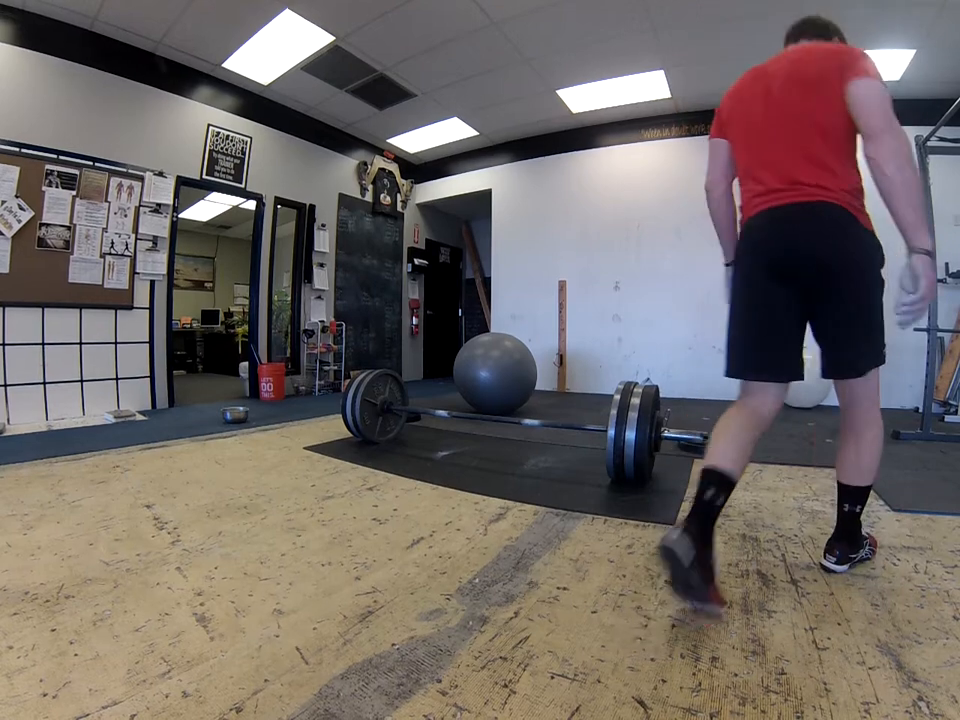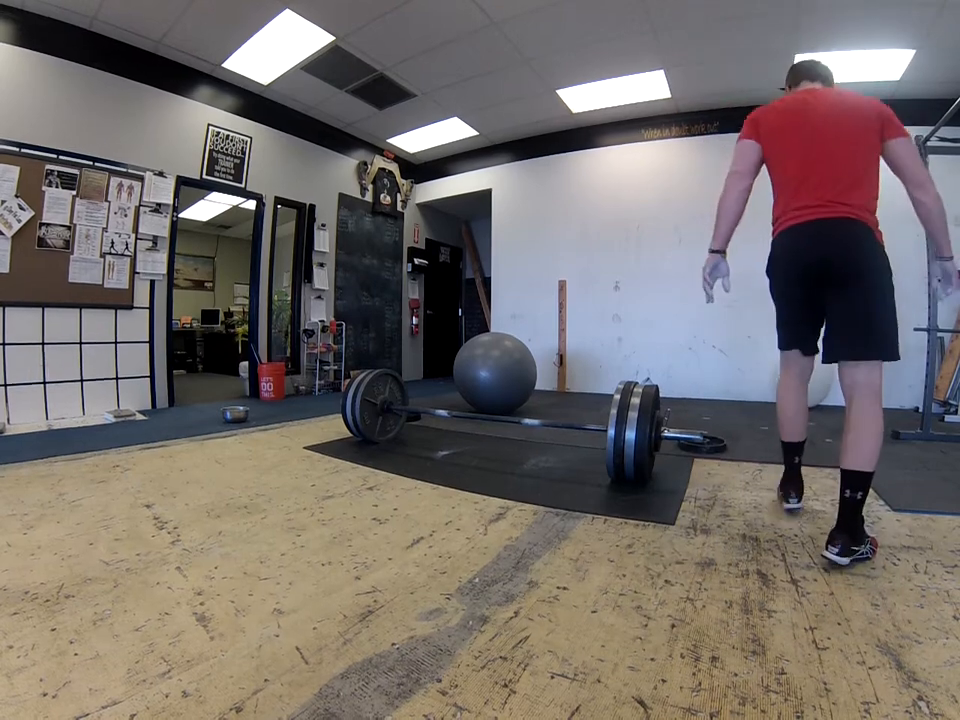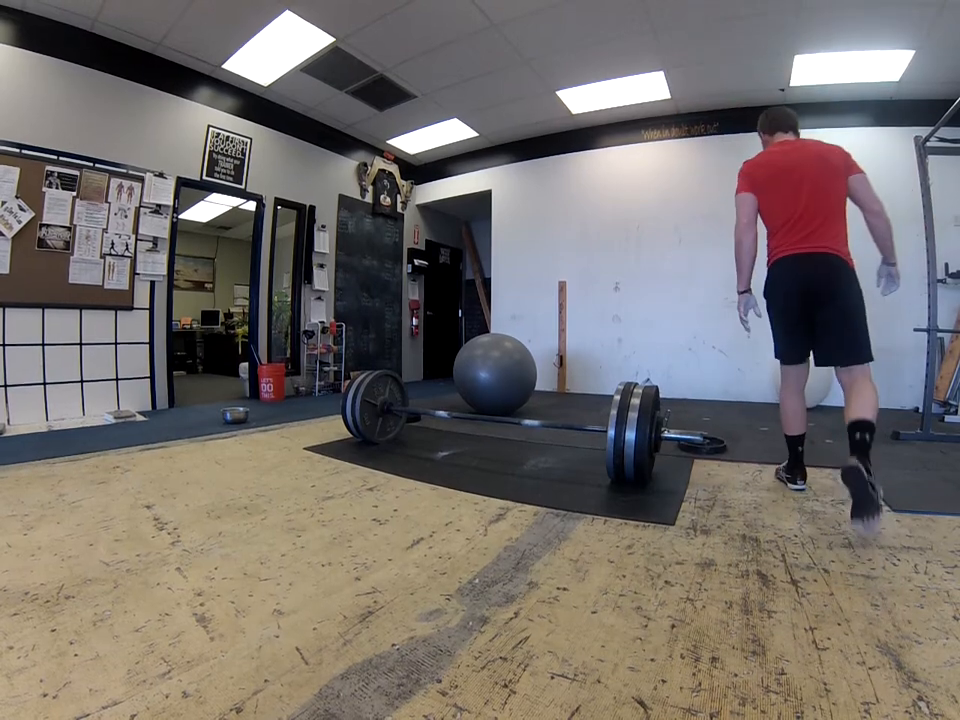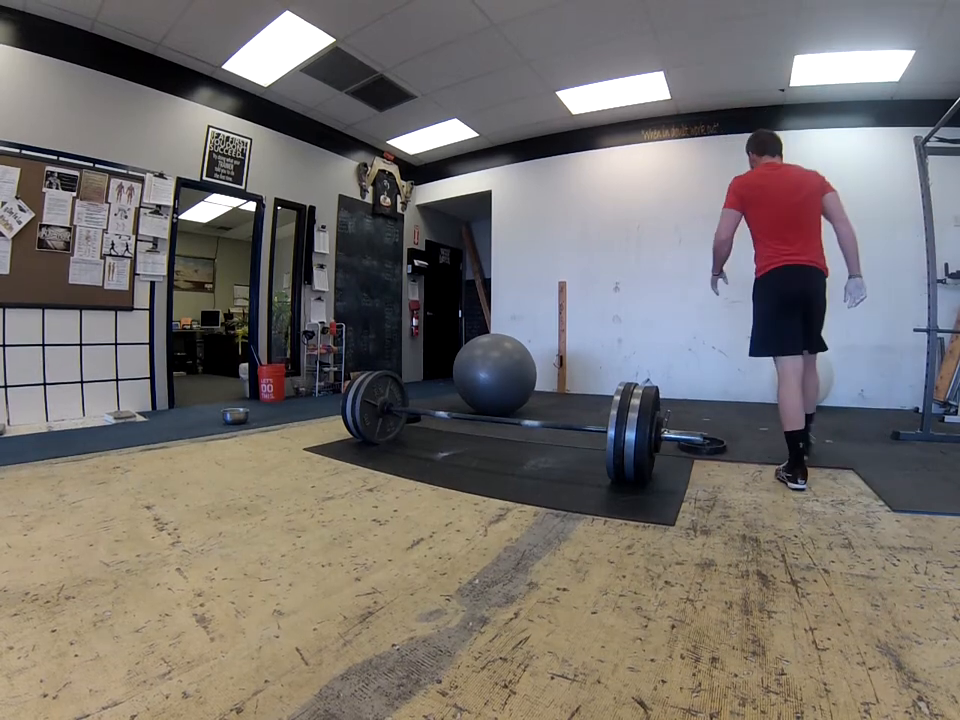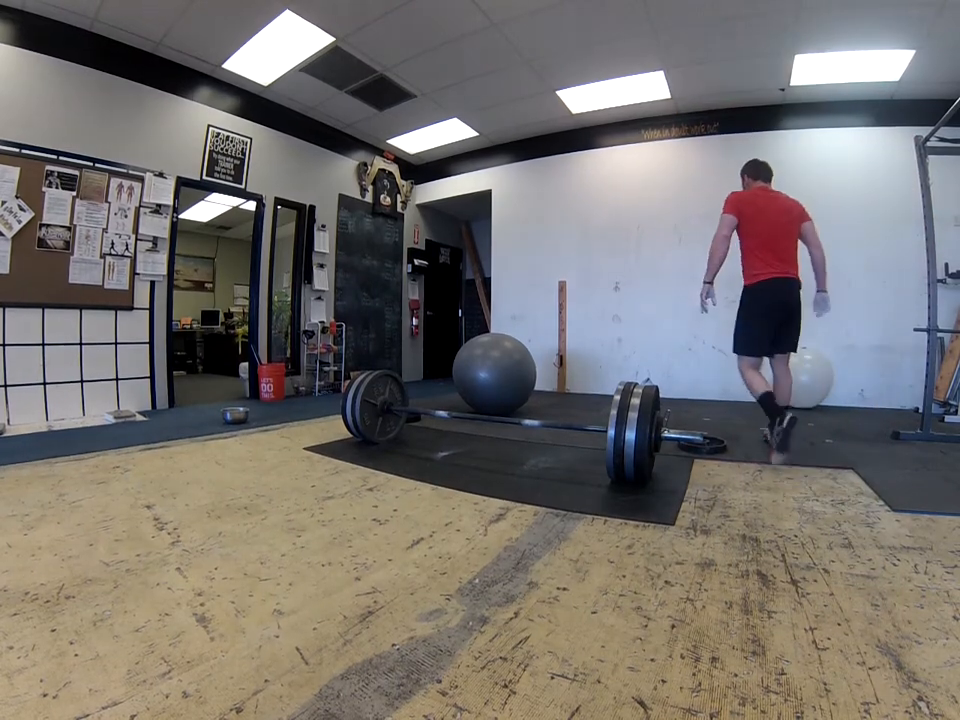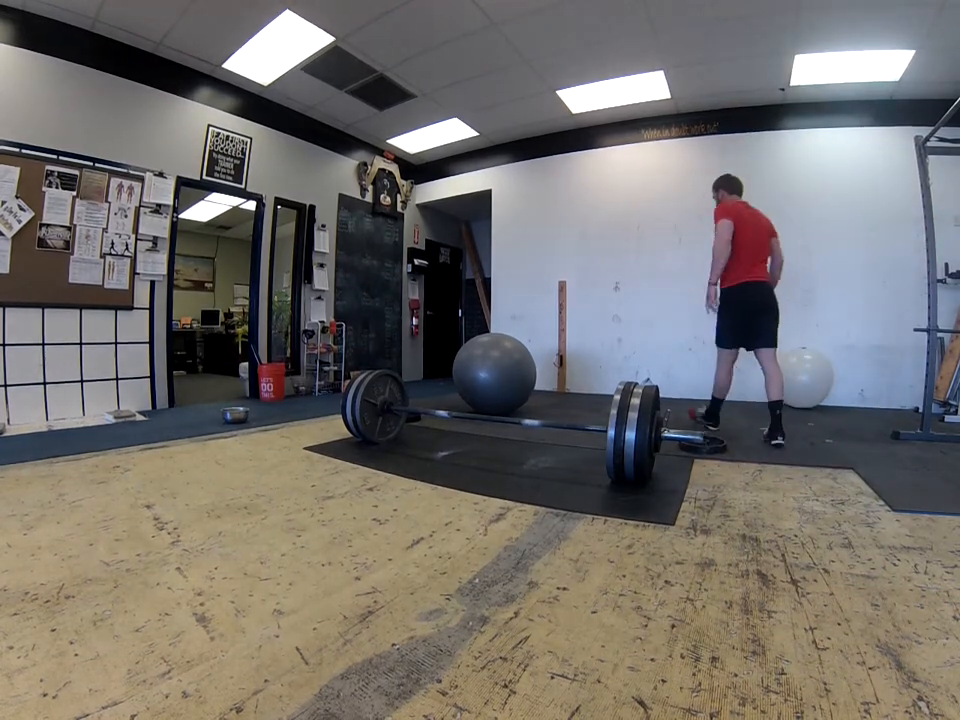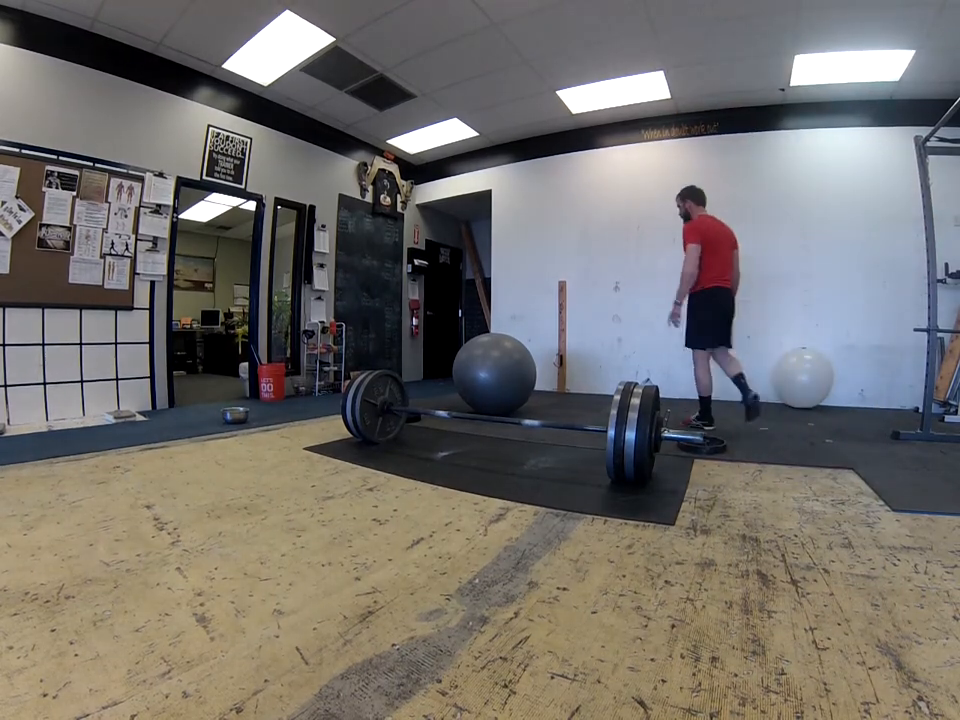
dt=0.3s
person 1, frame 1
left shoulder: (740, 89)
right shoulder: (846, 58)
left elbow: (718, 184)
right elbow: (885, 142)
left wrist: (732, 254)
right wrist: (920, 250)
left hip: (760, 240)
right hip: (835, 232)
left knee: (757, 400)
right knee: (861, 398)
right ankle: (846, 538)
person 1, frame 2
left shoulder: (765, 115)
right shoulder: (871, 107)
left elbow: (738, 180)
left wrist: (717, 250)
left hip: (792, 247)
right hip: (856, 245)
left knee: (794, 364)
right knee: (864, 389)
left ankle: (792, 477)
person 1, frame 3
left shoulder: (753, 167)
right shoulder: (835, 154)
left elbow: (745, 231)
right elbow: (875, 211)
left wrist: (743, 291)
right wrist: (889, 261)
left hip: (784, 275)
right hip: (835, 271)
left knee: (793, 377)
right knee: (857, 377)
left ankle: (795, 466)
right ankle: (859, 459)
person 1, frame 4
left shoulder: (743, 184)
right shoulder: (813, 178)
left elbow: (723, 237)
right elbow: (843, 226)
left wrist: (717, 271)
right wrist: (855, 275)
left hip: (774, 281)
right hip: (813, 278)
left knee: (788, 374)
right knee: (808, 363)
left ankle: (797, 466)
right ankle: (802, 439)
person 1, frame 5
left shoulder: (738, 200)
right shoulder: (793, 205)
left elbow: (721, 239)
right elbow: (816, 247)
left wrist: (708, 281)
right wrist: (821, 290)
left hip: (760, 290)
right hip: (790, 290)
left knee: (749, 366)
right knee: (781, 364)
left ankle: (779, 416)
right ankle: (779, 429)
person 1, frame 6
left shoulder: (725, 210)
right shoulder: (762, 218)
left elbow: (723, 243)
right elbow: (778, 258)
left wrist: (713, 283)
left hip: (737, 292)
right hip: (764, 293)
left knee: (725, 359)
right knee: (769, 360)
left ankle: (712, 415)
right ankle: (776, 428)
person 1, frame 7
left shoulder: (693, 226)
right shoulder: (724, 228)
left elbow: (691, 266)
right elbow: (734, 269)
left wrist: (678, 302)
left hip: (706, 297)
right hip: (725, 296)
left knee: (700, 358)
right knee: (722, 353)
left ankle: (705, 417)
right ankle: (748, 394)
